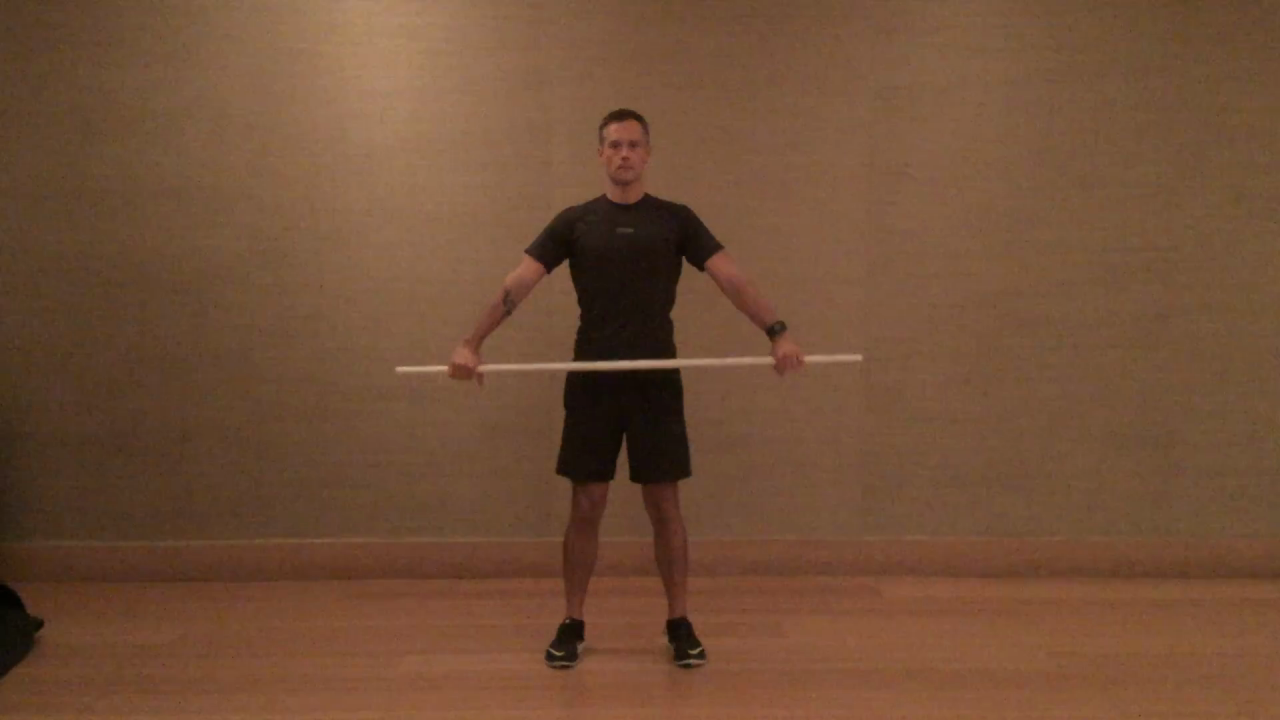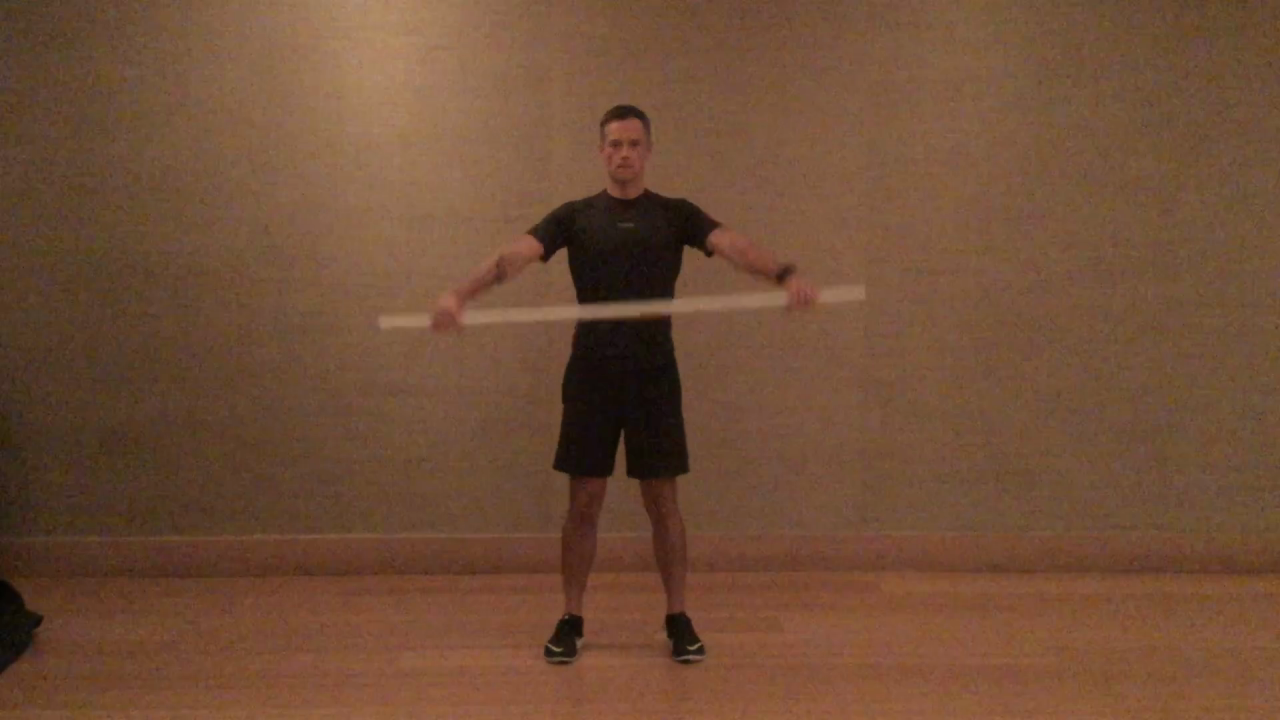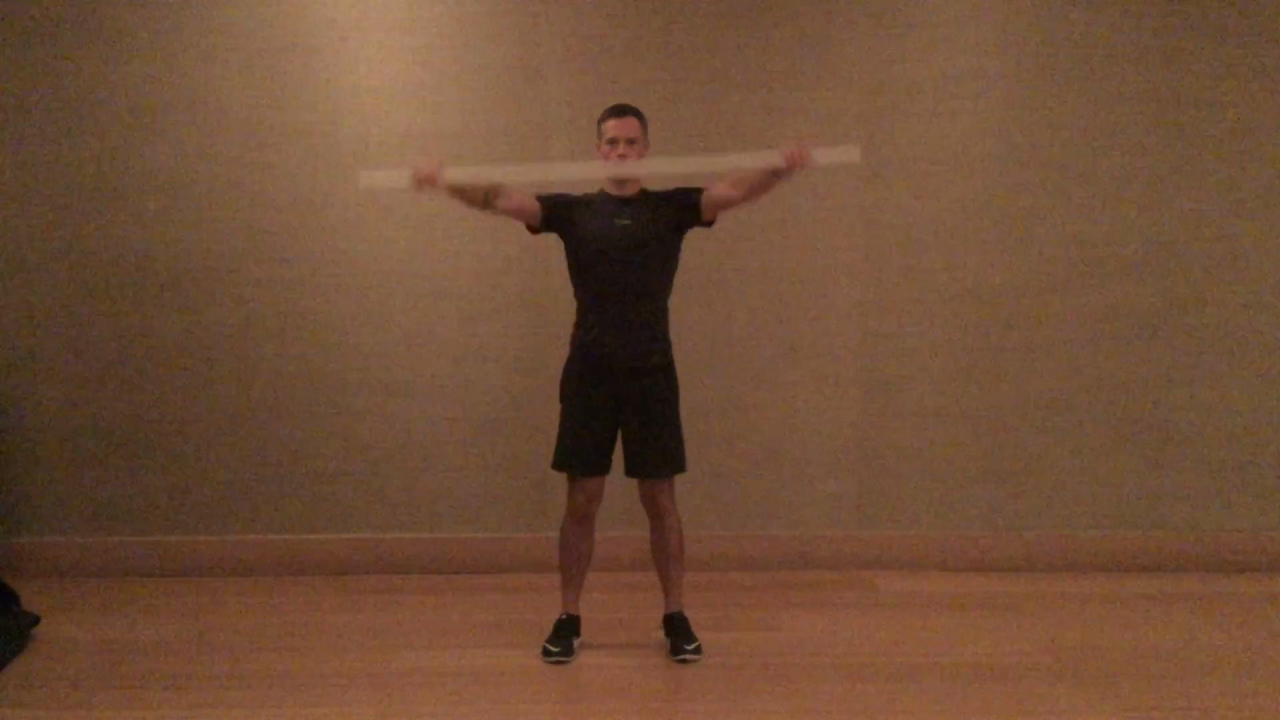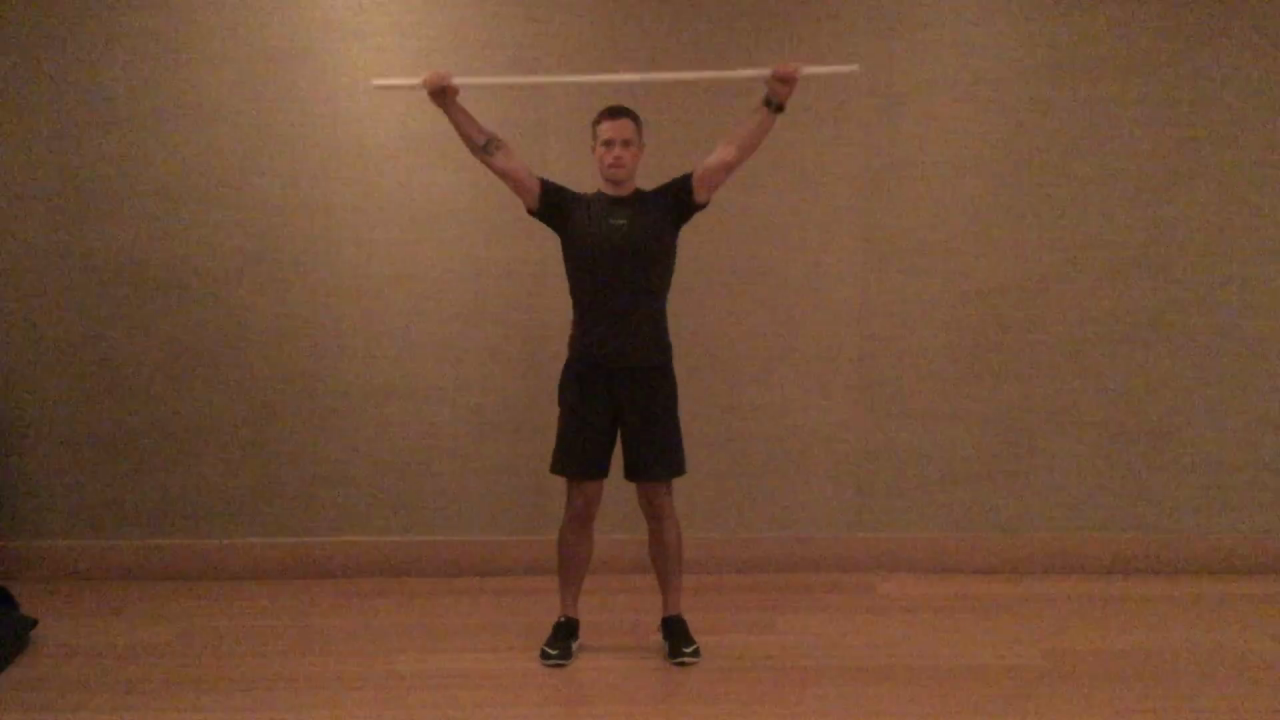
dt=0.2s
person 1, frame 1
left shoulder: (675, 219)
right shoulder: (575, 221)
left elbow: (729, 275)
right elbow: (520, 280)
left wrist: (777, 331)
right wrist: (472, 340)
left hip: (657, 379)
right hip: (591, 379)
left knee: (665, 506)
right knee: (585, 507)
left ankle: (679, 623)
right ankle: (572, 623)
person 1, frame 2
left shoulder: (675, 213)
right shoulder: (575, 215)
left elbow: (733, 245)
right elbow: (517, 253)
left wrist: (785, 274)
right wrist: (461, 293)
left hip: (655, 373)
right hip: (591, 373)
left knee: (663, 501)
right knee: (583, 502)
left ankle: (677, 617)
right ankle: (571, 619)
person 1, frame 3
left shoulder: (674, 207)
right shoulder: (571, 209)
left elbow: (731, 192)
right elbow: (507, 201)
left wrist: (778, 171)
right wrist: (452, 186)
left hip: (652, 372)
right hip: (589, 373)
left knee: (660, 500)
right knee: (581, 501)
left ankle: (675, 618)
right ankle: (568, 619)
person 1, frame 4
left shoulder: (668, 205)
right shoulder: (568, 209)
left elbow: (730, 154)
right elbow: (502, 161)
left wrist: (774, 100)
right wrist: (451, 105)
left hip: (650, 374)
right hip: (587, 375)
left knee: (659, 503)
right knee: (580, 504)
left ankle: (674, 619)
right ankle: (567, 621)
